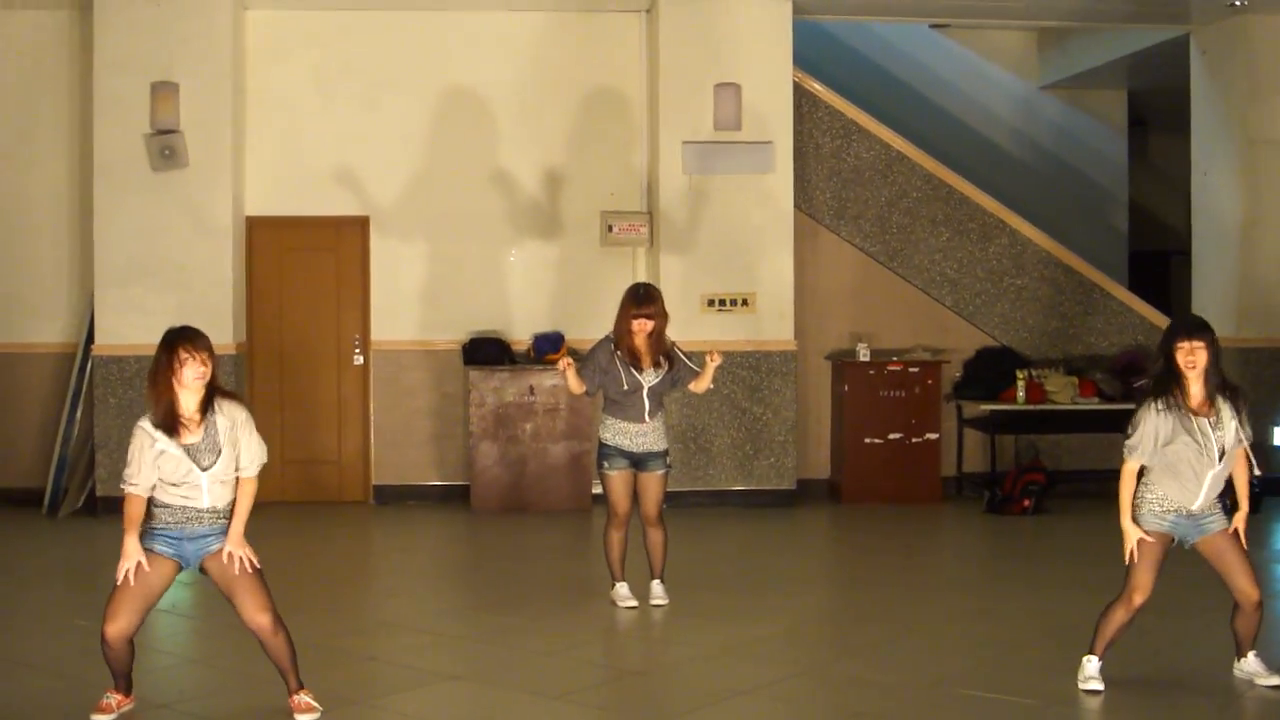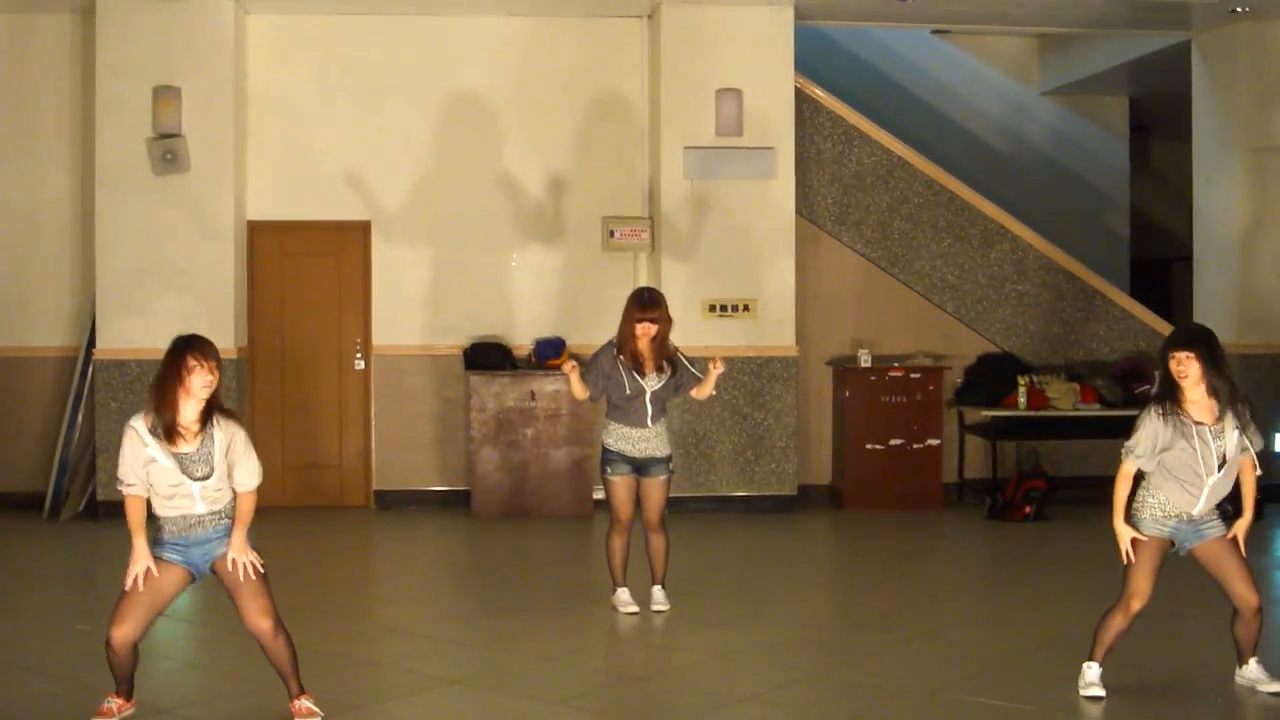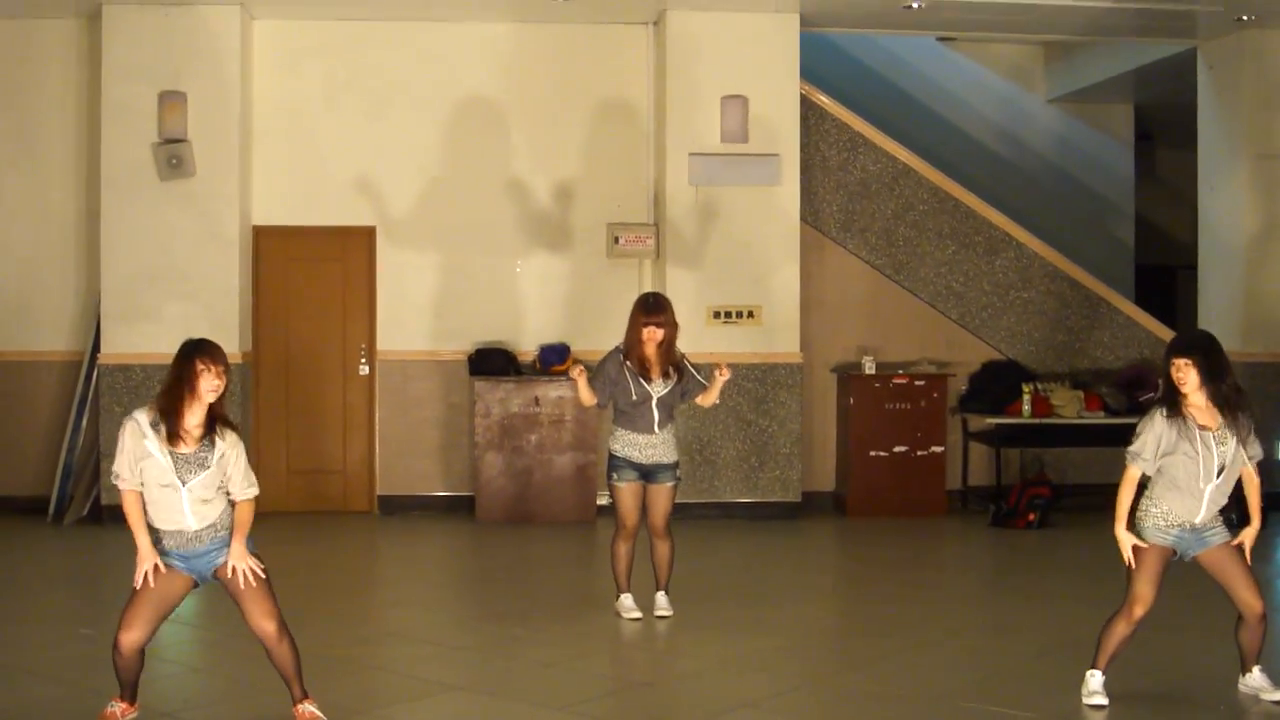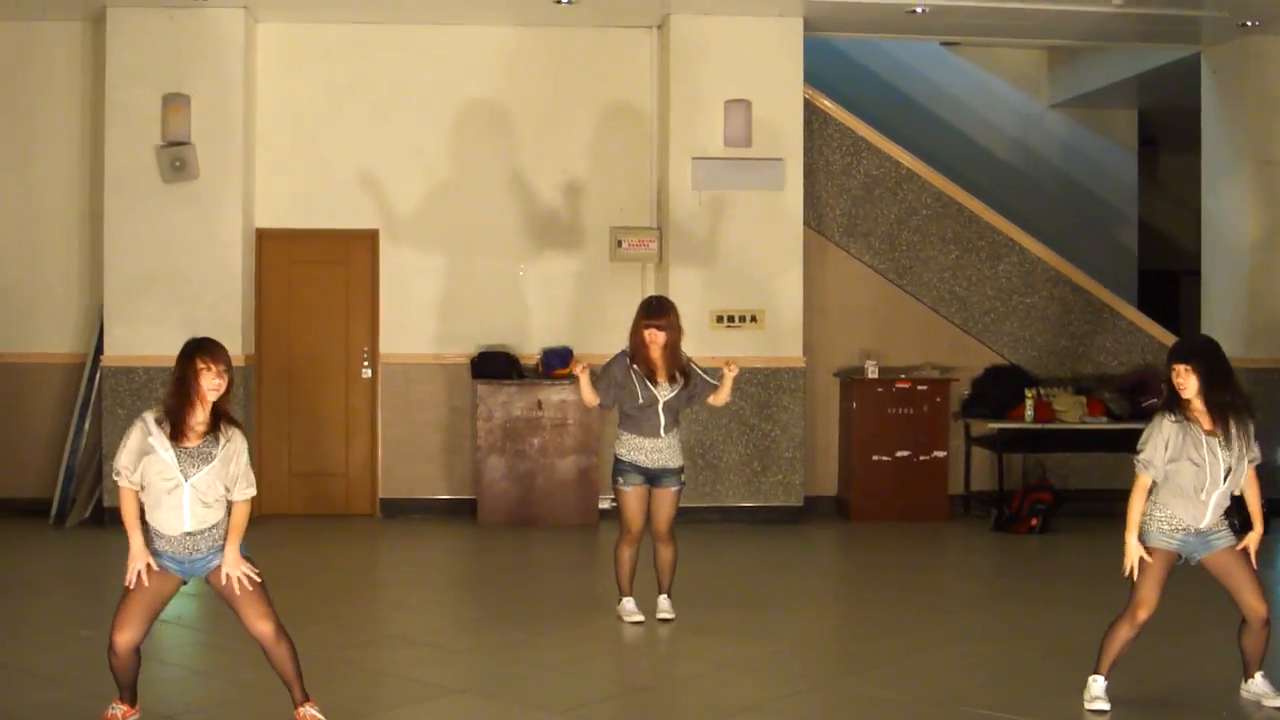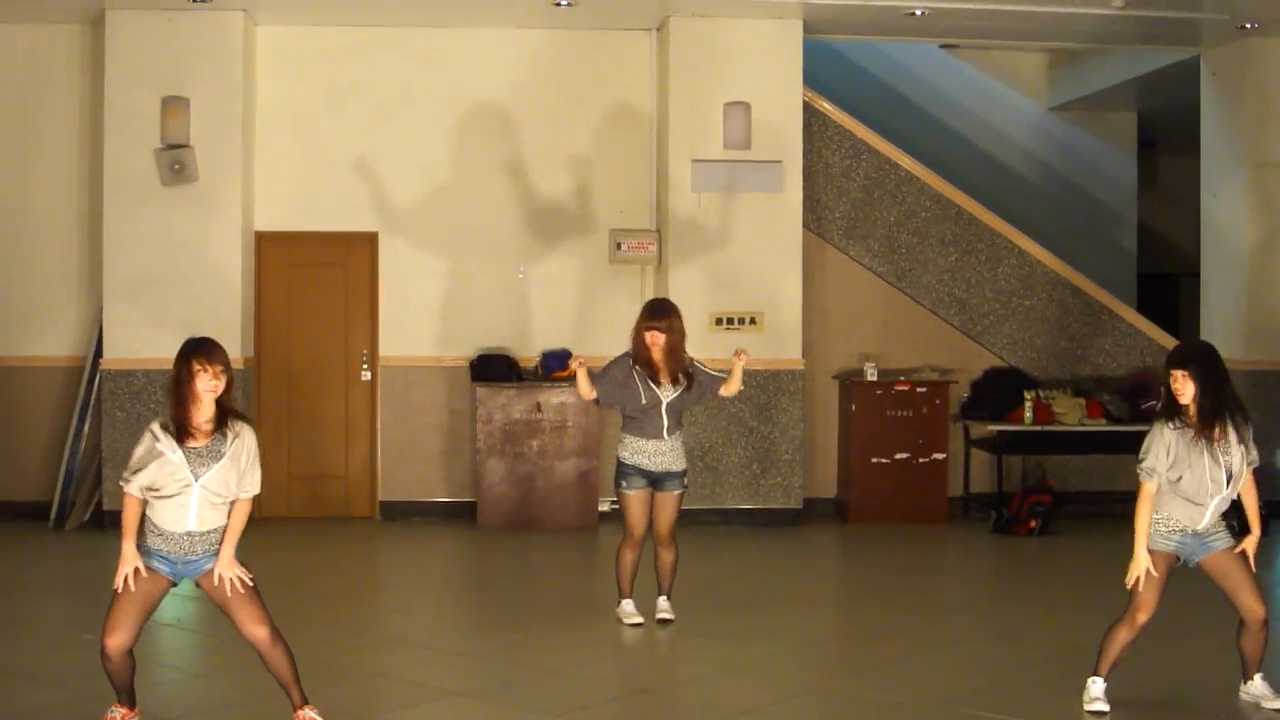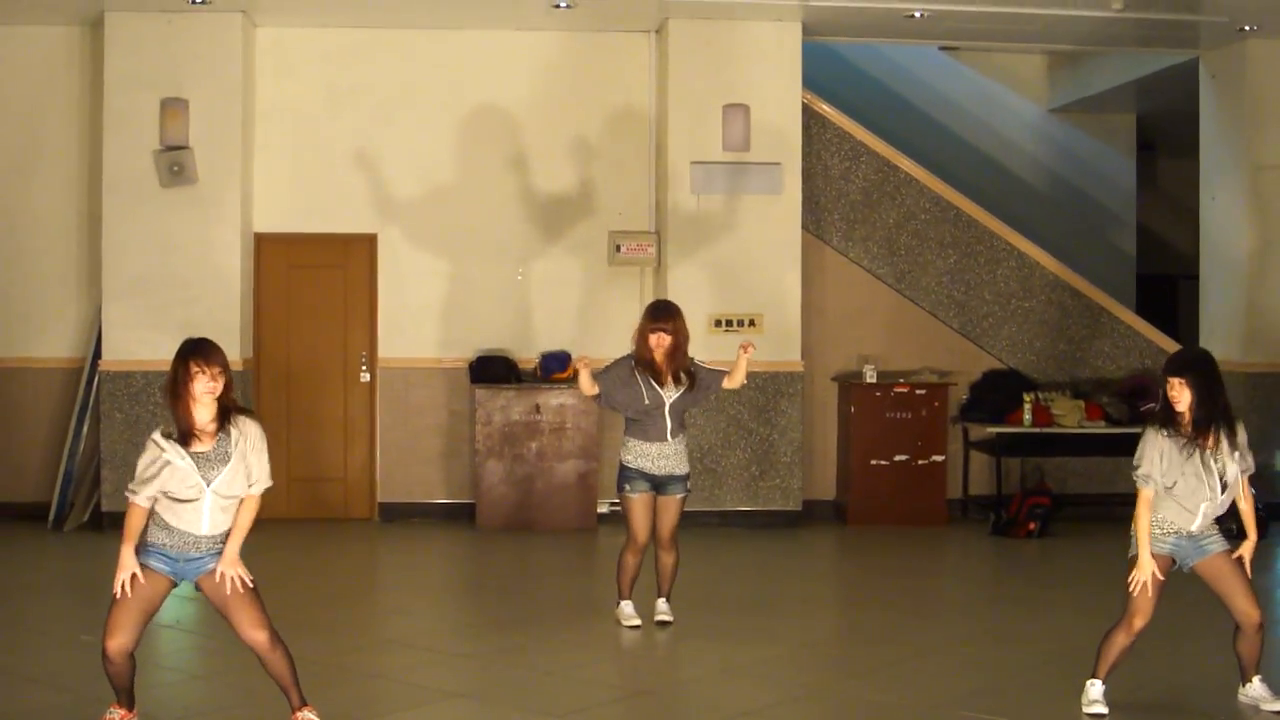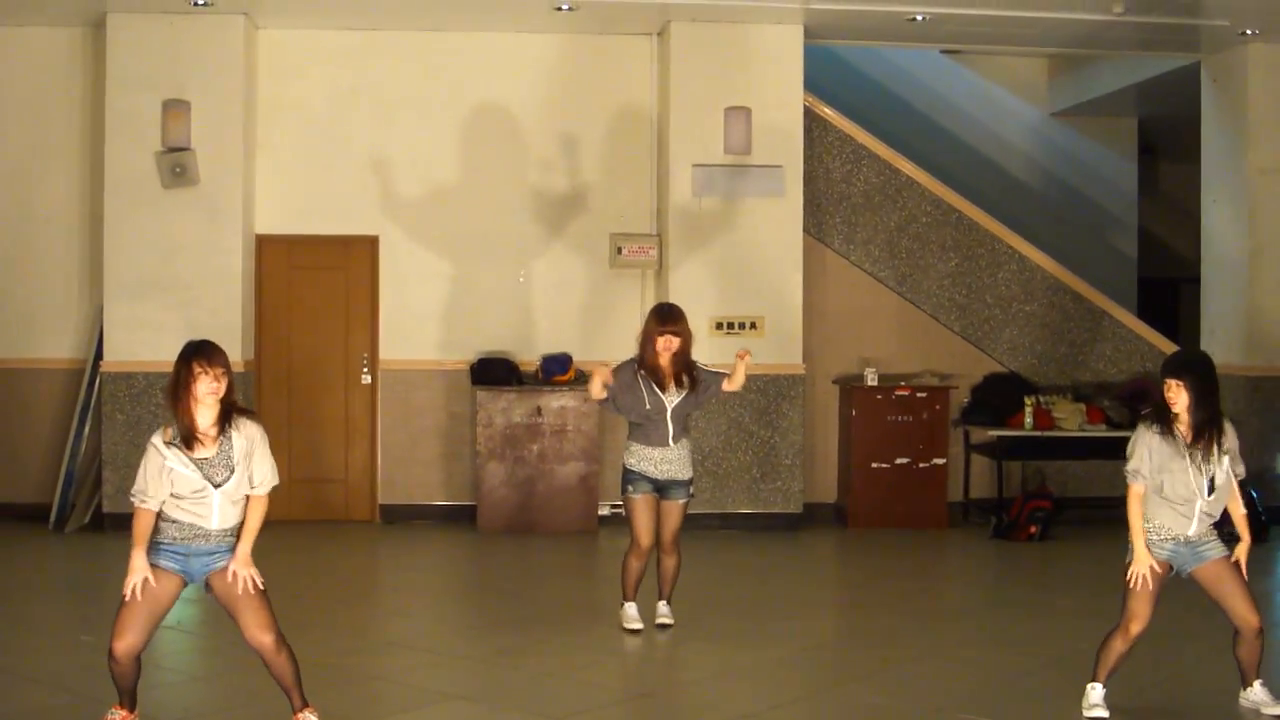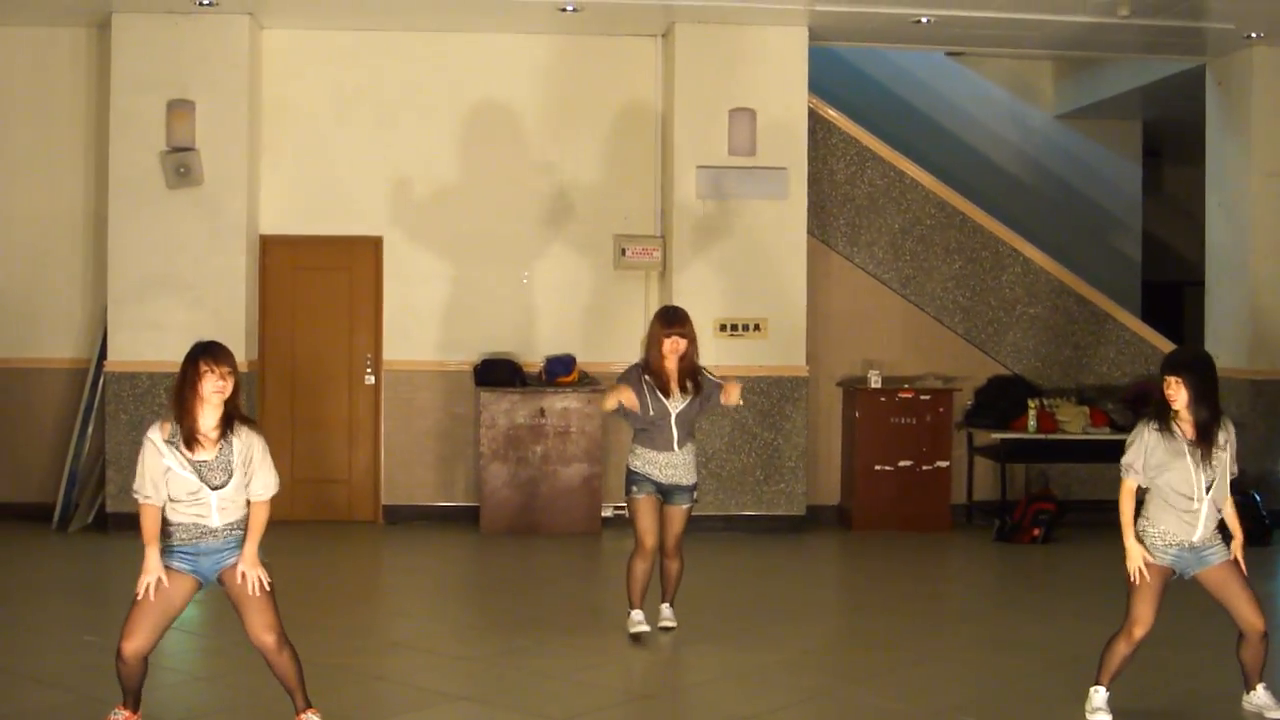
dt=0.1s
person 1, frame 1
left shoulder: (232, 413)
right shoulder: (149, 431)
left elbow: (249, 473)
right elbow: (137, 489)
left wrist: (237, 531)
right wrist: (130, 539)
left hip: (218, 532)
right hip: (164, 534)
left knee: (264, 619)
right knee: (114, 629)
person 1, frame 2
left shoulder: (226, 430)
right shoulder: (141, 431)
left elbow: (247, 487)
right elbow: (133, 490)
left wrist: (240, 538)
right wrist: (139, 546)
left hip: (222, 535)
right hip: (169, 544)
left knee: (265, 624)
right knee: (120, 635)
person 1, frame 3
left shoulder: (226, 439)
right shoulder: (141, 426)
left elbow: (244, 496)
right elbow: (129, 486)
left wrist: (239, 544)
right wrist: (144, 545)
left hip: (223, 544)
right hip: (171, 552)
left knee: (270, 627)
right knee: (127, 639)
person 1, frame 4
left shoulder: (230, 437)
right shoulder: (151, 428)
left elbow: (241, 497)
right elbow: (127, 484)
left wrist: (233, 549)
right wrist: (137, 544)
left hip: (217, 548)
right hip: (162, 552)
left knee: (266, 628)
right knee: (122, 639)
person 1, frame 5
left shoulder: (239, 434)
right shoulder: (159, 435)
left elbow: (244, 496)
right elbow: (133, 491)
left wrist: (227, 552)
right wrist: (128, 547)
left hip: (212, 551)
right hip: (155, 552)
left knee: (261, 632)
right knee: (114, 642)
person 1, frame 6
left shoulder: (245, 429)
right shoulder: (164, 442)
left elbow: (253, 493)
right elbow: (140, 499)
left wrist: (232, 550)
right wrist: (127, 552)
left hip: (215, 553)
right hip: (159, 551)
left knee: (261, 636)
right knee: (115, 645)
person 1, frame 7
left shoulder: (247, 431)
right shoulder: (164, 445)
left elbow: (259, 493)
right elbow: (146, 503)
left wrist: (244, 551)
right wrist: (137, 555)
left hip: (225, 550)
right hip: (170, 549)
left knee: (267, 638)
right knee: (122, 646)
person 1, frame 8
left shoulder: (245, 438)
right shoulder: (161, 439)
left elbow: (261, 497)
right elbow: (150, 502)
left wrist: (251, 551)
right wrist: (151, 555)
left hip: (233, 545)
right hip: (180, 551)
left knee: (270, 639)
right knee: (131, 647)
person 2, frame 1
left shoulder: (1227, 399)
right shoulder: (1159, 408)
left elbow: (1238, 454)
right elbow: (1131, 465)
left wrist: (1243, 508)
right wrist: (1126, 521)
left hip: (1207, 511)
right hip: (1158, 508)
right knee: (1135, 596)
left ankle: (1246, 660)
right ankle: (1091, 662)
person 2, frame 2
left shoulder: (1233, 407)
right shoulder: (1160, 415)
left elbow: (1247, 460)
right elbow: (1128, 468)
left wrist: (1247, 515)
right wrist: (1118, 521)
left hip: (1206, 518)
right hip: (1156, 514)
left knee: (1250, 601)
right knee: (1134, 601)
left ankle: (1247, 667)
right ankle: (1091, 669)
person 2, frame 3
left shoulder: (1234, 414)
right shoulder: (1163, 418)
left elbow: (1248, 469)
right elbow: (1132, 473)
right wrist: (1120, 527)
left hip: (1209, 525)
right hip: (1160, 522)
right knee: (1136, 607)
right ankle: (1095, 677)
person 2, frame 4
left shoulder: (1237, 418)
right shoulder: (1168, 423)
left elbow: (1248, 473)
right elbow: (1143, 481)
right wrist: (1131, 537)
left hip: (1214, 528)
right hip: (1165, 526)
right knee: (1140, 610)
right ankle: (1097, 682)
person 2, frame 5
left shoulder: (1235, 422)
right shoulder: (1168, 429)
left elbow: (1246, 477)
right elbow: (1148, 488)
right wrist: (1139, 548)
left hip: (1211, 530)
right hip: (1164, 528)
right knee: (1139, 613)
right ankle: (1096, 684)
person 2, frame 6
left shoulder: (1231, 430)
right shoulder: (1160, 433)
left elbow: (1241, 484)
right elbow: (1145, 494)
right wrist: (1143, 552)
left hip: (1205, 534)
right hip: (1159, 533)
right knee: (1136, 619)
right ankle: (1094, 686)
person 2, frame 7
left shoulder: (1223, 433)
right shoulder: (1152, 432)
left elbow: (1231, 488)
right elbow: (1135, 491)
left wrist: (1245, 538)
right wrist: (1139, 547)
left hip: (1203, 540)
right hip: (1156, 536)
right knee: (1133, 624)
right ankle: (1095, 690)
person 2, frame 8
left shoulder: (1222, 431)
right shoulder: (1152, 431)
left elbow: (1223, 488)
right elbow: (1128, 485)
left wrist: (1237, 536)
right wrist: (1129, 540)
left hip: (1207, 542)
right hip: (1158, 540)
right knee: (1137, 628)
person 3, frame 1
left shoulder: (666, 351)
right shoulder: (608, 349)
left elbow: (698, 385)
right elbow: (580, 387)
left wrist: (710, 366)
right wrist: (569, 371)
left hip: (654, 443)
right hip: (616, 443)
left knee: (653, 517)
right knee: (619, 516)
left ankle: (657, 583)
right ankle: (619, 585)
person 3, frame 2
left shoulder: (670, 356)
right shoulder: (611, 354)
left elbow: (699, 392)
right elbow: (583, 394)
left wrist: (713, 374)
right wrist: (573, 375)
left hip: (657, 449)
right hip: (619, 448)
left knee: (654, 522)
right knee: (622, 522)
left ankle: (658, 588)
right ankle: (620, 590)
person 3, frame 3
left shoulder: (676, 363)
right shoulder: (618, 360)
left elbow: (705, 400)
right elbow: (591, 400)
left wrist: (718, 381)
right wrist: (581, 380)
left hip: (664, 455)
right hip: (625, 454)
left knee: (660, 528)
right knee: (627, 528)
left ankle: (662, 594)
right ankle: (623, 596)
person 3, frame 4
left shoulder: (683, 367)
right shoulder: (624, 365)
left elbow: (717, 397)
right elbow: (592, 399)
left wrist: (729, 376)
right wrist: (582, 376)
left hip: (669, 460)
right hip: (631, 458)
left knee: (663, 533)
right knee: (632, 532)
left ankle: (664, 598)
right ankle: (625, 599)
person 3, frame 5
left shoulder: (686, 368)
right shoulder: (626, 366)
left elbow: (728, 389)
right elbow: (590, 393)
left wrist: (737, 366)
right wrist: (580, 372)
left hip: (672, 462)
right hip: (634, 461)
left knee: (665, 536)
right knee: (635, 535)
left ankle: (664, 599)
right ankle: (625, 602)
person 3, frame 6
left shoulder: (688, 369)
right shoulder: (628, 367)
left elbow: (733, 381)
right elbow: (589, 389)
left wrist: (742, 359)
right wrist: (584, 371)
left hip: (675, 465)
right hip: (637, 464)
left knee: (666, 540)
right knee: (639, 539)
left ankle: (663, 601)
right ankle: (624, 603)
person 3, frame 7
left shoulder: (691, 372)
right shoulder: (633, 371)
left elbow: (733, 384)
right elbow: (597, 393)
left wrist: (741, 364)
right wrist: (598, 377)
left hip: (678, 468)
right hip: (640, 468)
left knee: (669, 544)
right knee: (642, 543)
left ankle: (664, 604)
right ankle: (628, 605)
person 3, frame 8
left shoulder: (696, 376)
right shoulder: (640, 373)
left elbow: (727, 396)
right elbow: (607, 404)
left wrist: (732, 391)
right wrist: (620, 394)
left hip: (683, 473)
right hip: (644, 471)
left knee: (671, 547)
right knee: (647, 544)
left ankle: (666, 605)
right ankle: (636, 614)
